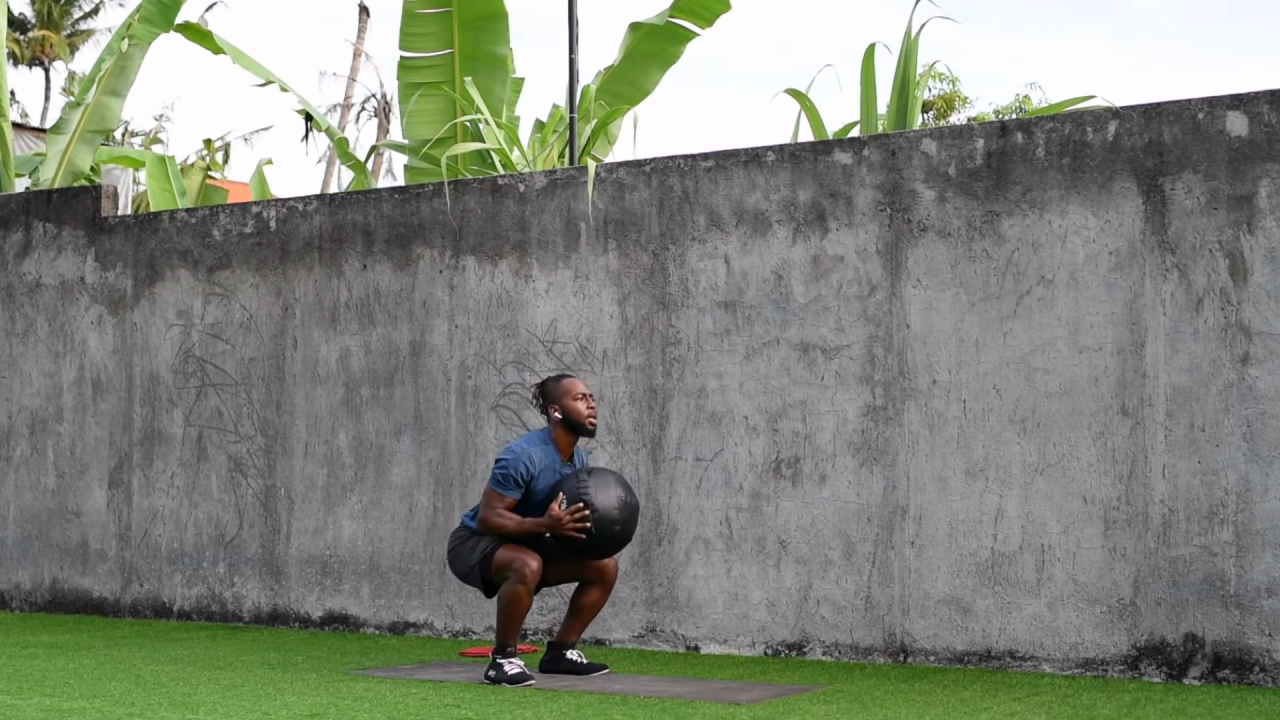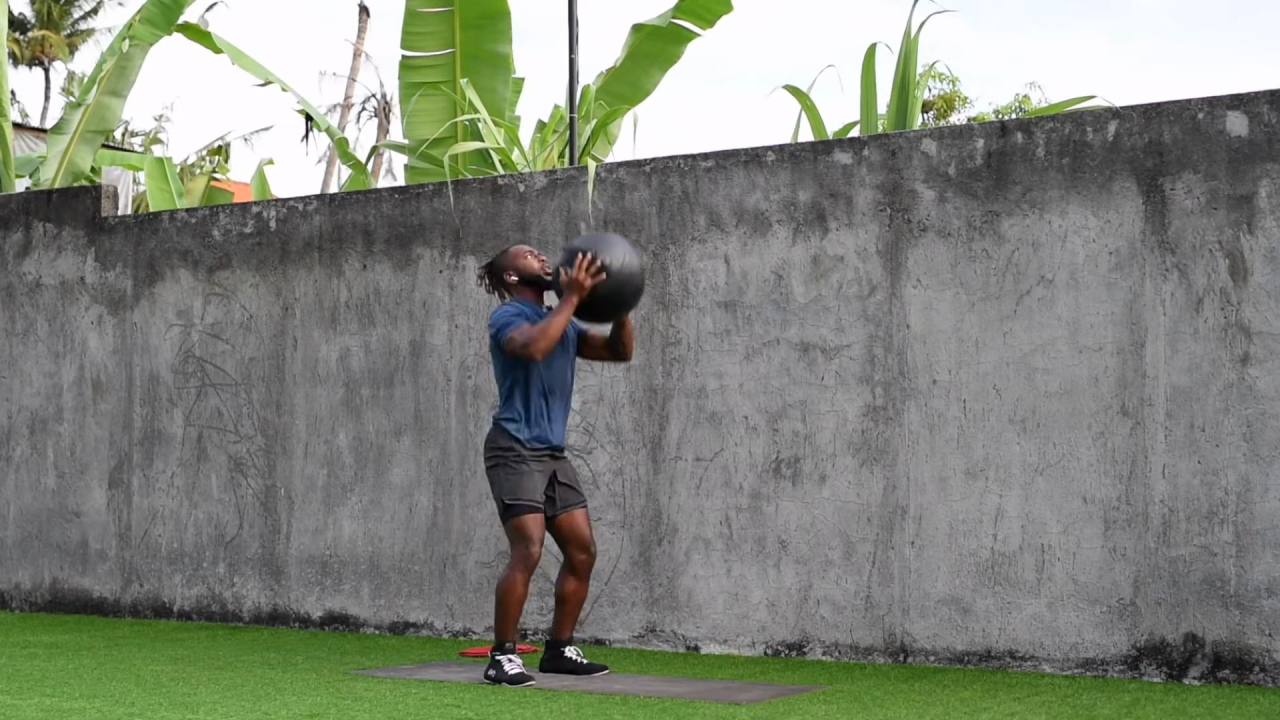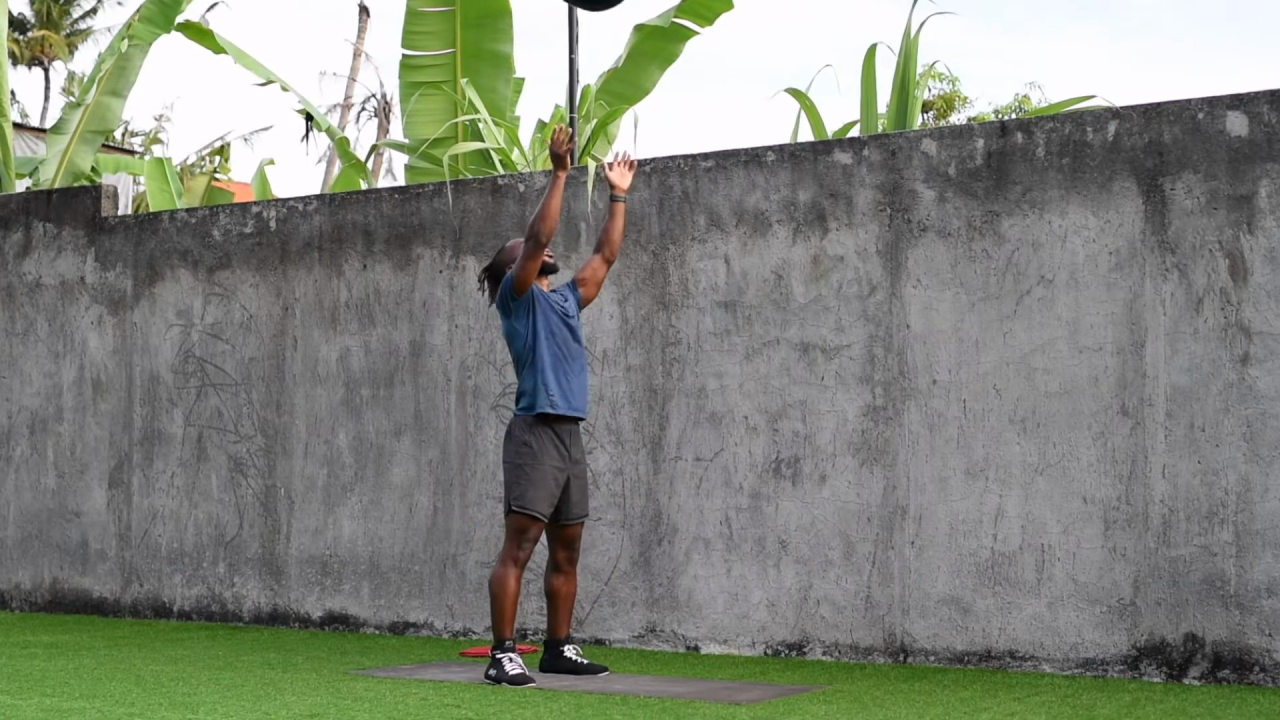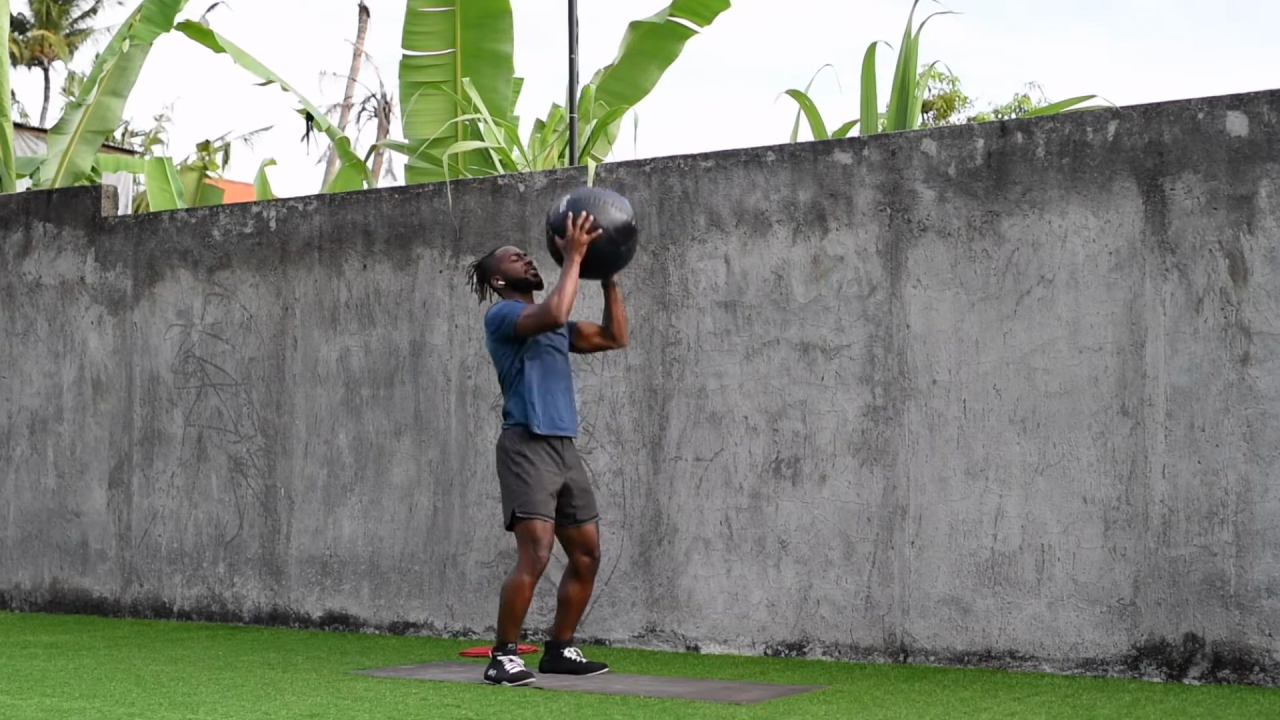
dt=0.5s
person 1, frame 1
left shoulder: (578, 458)
right shoulder: (524, 456)
left elbow: (572, 519)
right elbow: (489, 517)
left wrist: (592, 520)
right wrist: (547, 524)
left hip: (524, 543)
right hip: (475, 542)
left knee: (605, 568)
right knee: (528, 567)
left ankle: (561, 651)
right ankle: (504, 657)
person 1, frame 2
left shoulder: (564, 324)
right shoulder: (508, 316)
left elbow: (621, 351)
right elbow: (534, 348)
right wrist: (573, 297)
left hip: (553, 456)
right hip: (513, 453)
left knee: (583, 550)
right knee: (528, 550)
left ankle: (560, 648)
right ankle: (503, 655)
person 1, frame 3
left shoulder: (566, 299)
right shoulder: (517, 298)
left elbow: (607, 254)
right elbow: (538, 236)
left wrist: (618, 195)
right wrist: (560, 171)
left hip: (571, 436)
right hip: (535, 433)
left knee: (566, 554)
right knee: (519, 549)
left ankle: (559, 649)
right ankle: (503, 655)
person 1, frame 4
left shoulder: (554, 328)
right shoulder: (504, 314)
left elbow: (615, 336)
right elbow: (553, 312)
left wrist: (608, 271)
right wrist: (573, 256)
left hip: (565, 451)
right hip: (527, 448)
left knee: (587, 554)
right knee: (535, 553)
left ankle: (560, 648)
right ankle: (503, 655)
